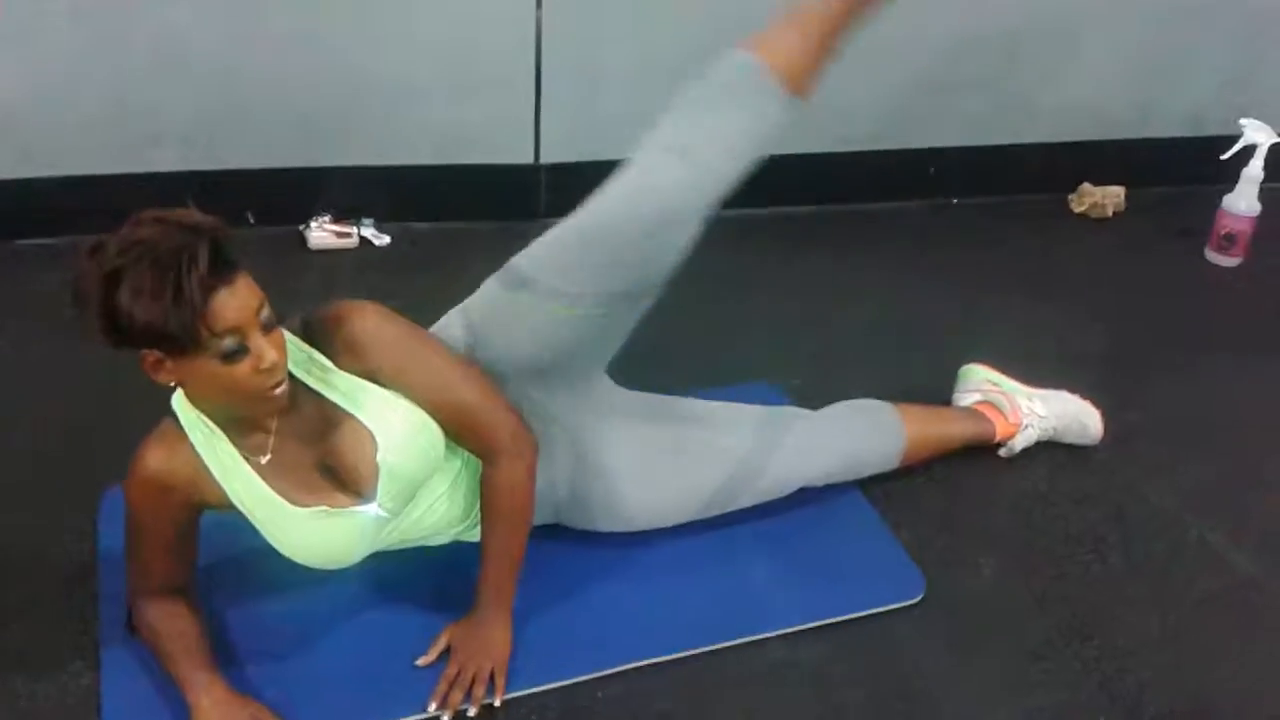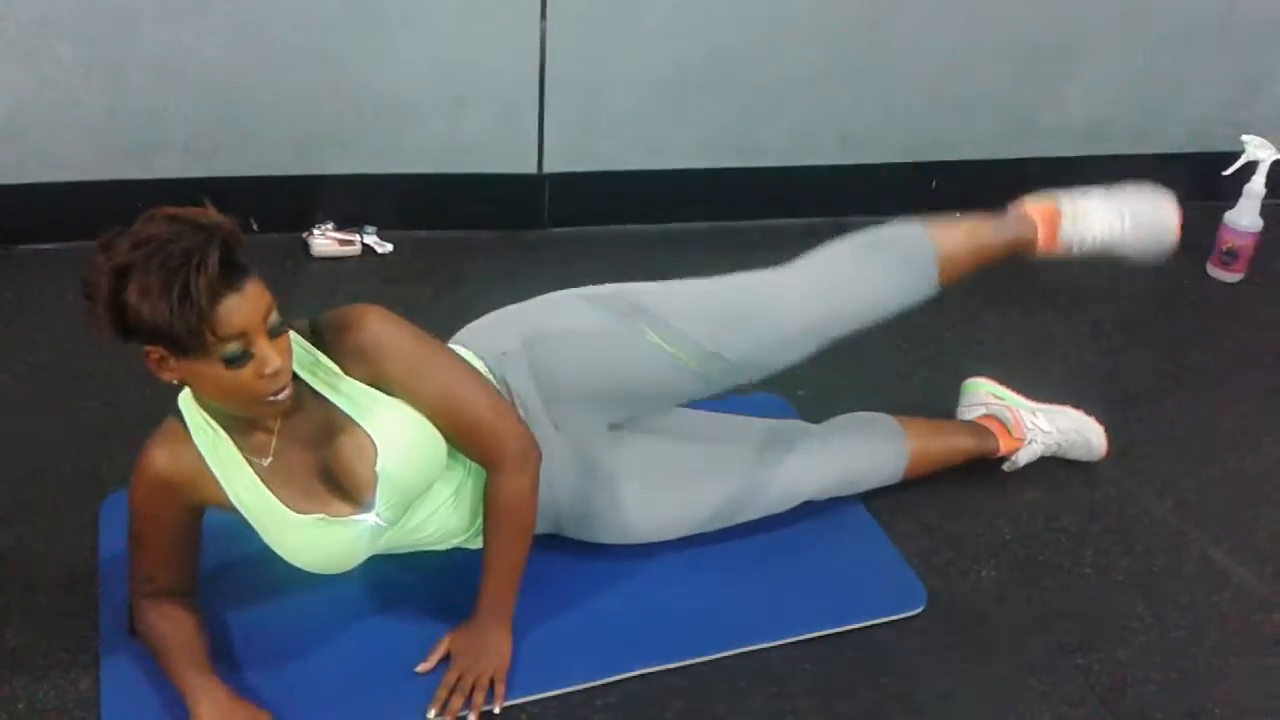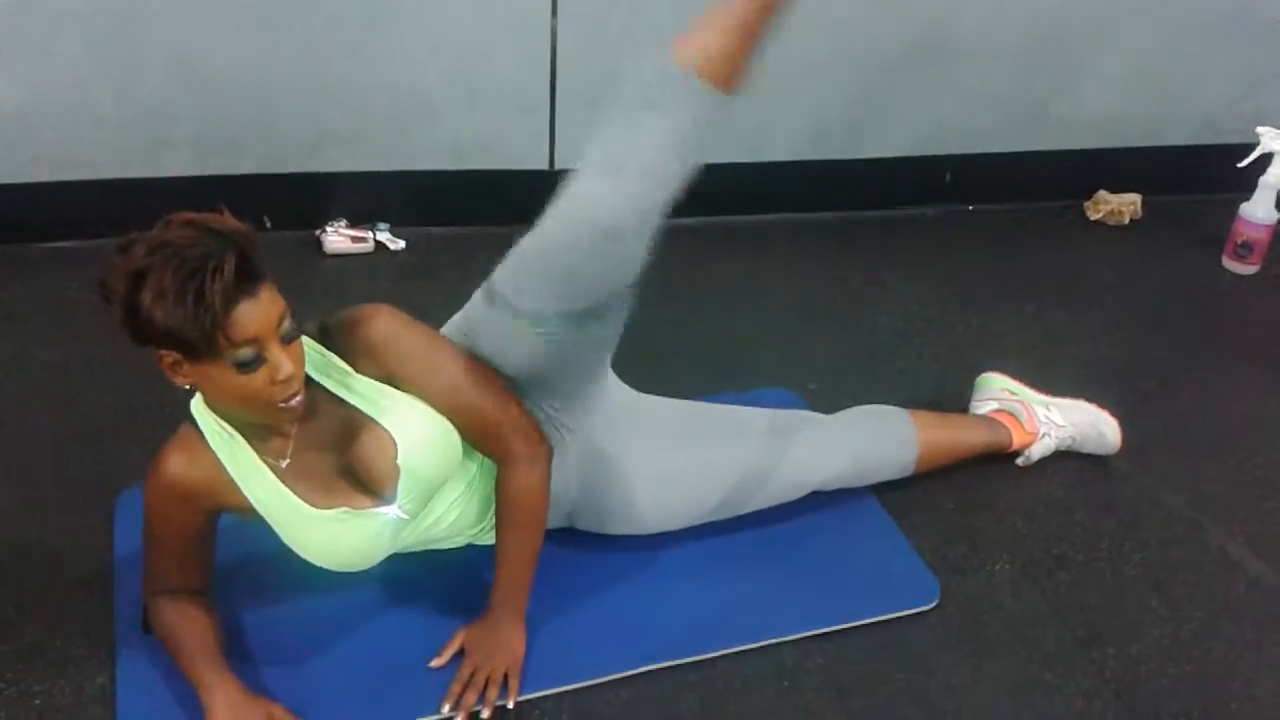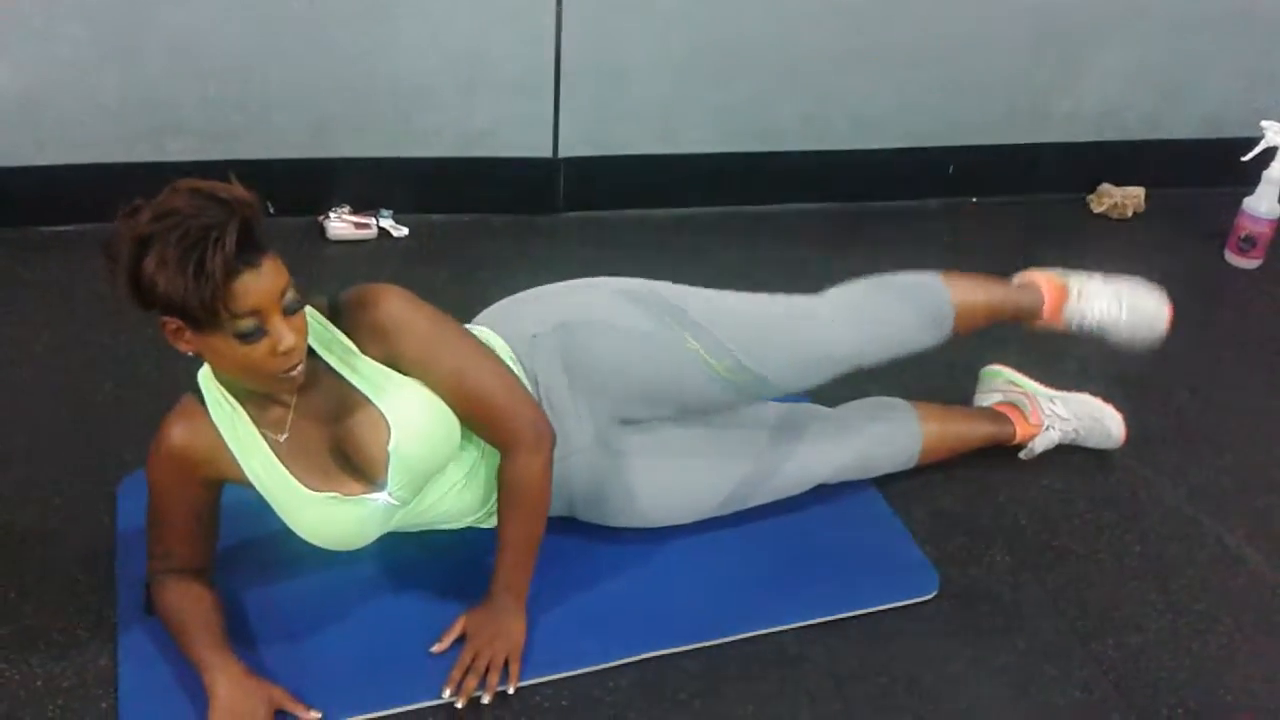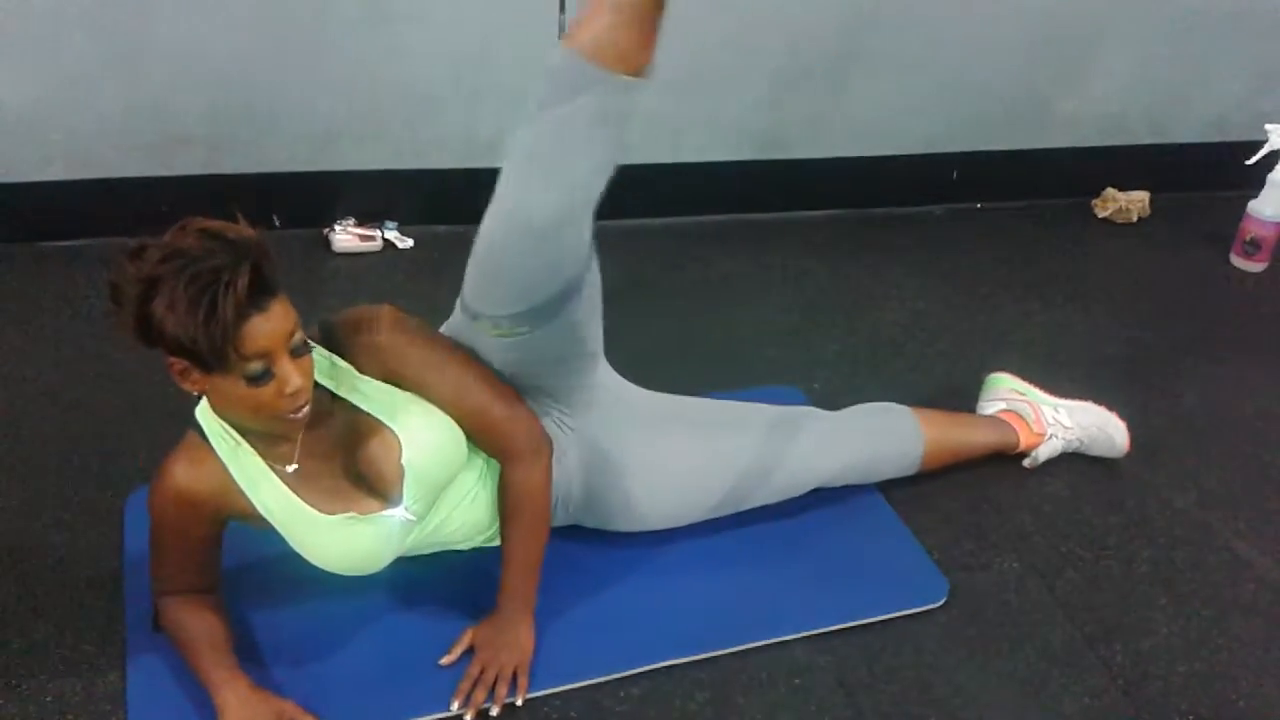
dt=1s
person 1, frame 1
left shoulder: (351, 336)
right shoulder: (170, 470)
left elbow: (509, 443)
right elbow: (157, 595)
left wrist: (494, 611)
left hip: (539, 408)
right hip: (544, 492)
right knee: (792, 450)
right ankle: (985, 414)
person 1, frame 2
left shoulder: (358, 341)
right shoulder: (174, 470)
left elbow: (512, 451)
right elbow: (159, 596)
left wrist: (494, 621)
left hip: (545, 380)
right hip: (565, 501)
left knee: (793, 308)
right knee: (799, 461)
left ankle: (1034, 226)
right ankle: (994, 426)
person 1, frame 3
left shoulder: (368, 341)
right shoulder: (189, 475)
left elbow: (523, 452)
right elbow: (173, 595)
left wrist: (507, 617)
left hip: (542, 407)
right hip: (533, 485)
right knee: (805, 457)
right ankle: (1004, 422)
person 1, frame 4
left shoulder: (373, 320)
right shoulder: (190, 447)
left elbow: (525, 432)
right elbow: (177, 573)
left wrist: (506, 605)
left hip: (565, 362)
right hip: (571, 484)
left knee: (821, 337)
right knee: (808, 447)
left ankle: (1038, 300)
right ankle: (1012, 416)
person 1, frame 5
left shoulder: (371, 347)
right shoulder: (195, 483)
left elbow: (524, 448)
right elbow: (182, 595)
left wrist: (515, 614)
left hip: (546, 408)
right hip: (560, 495)
right ankle: (1012, 425)
